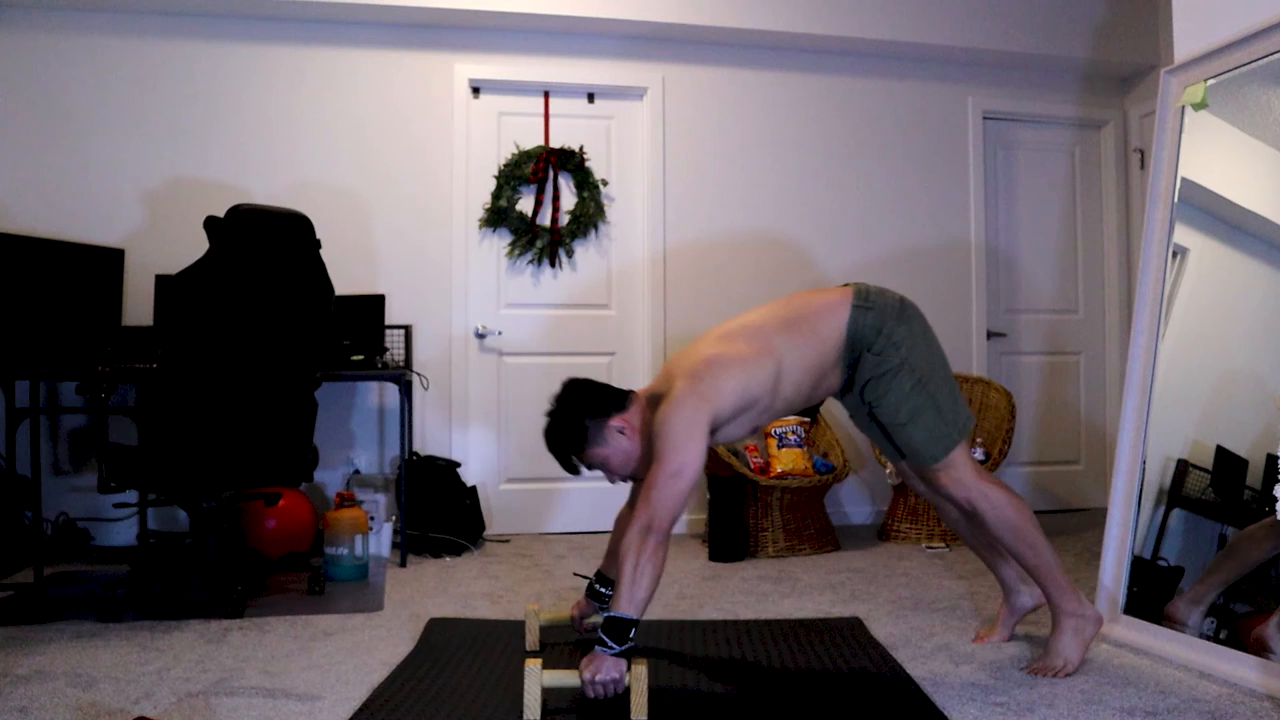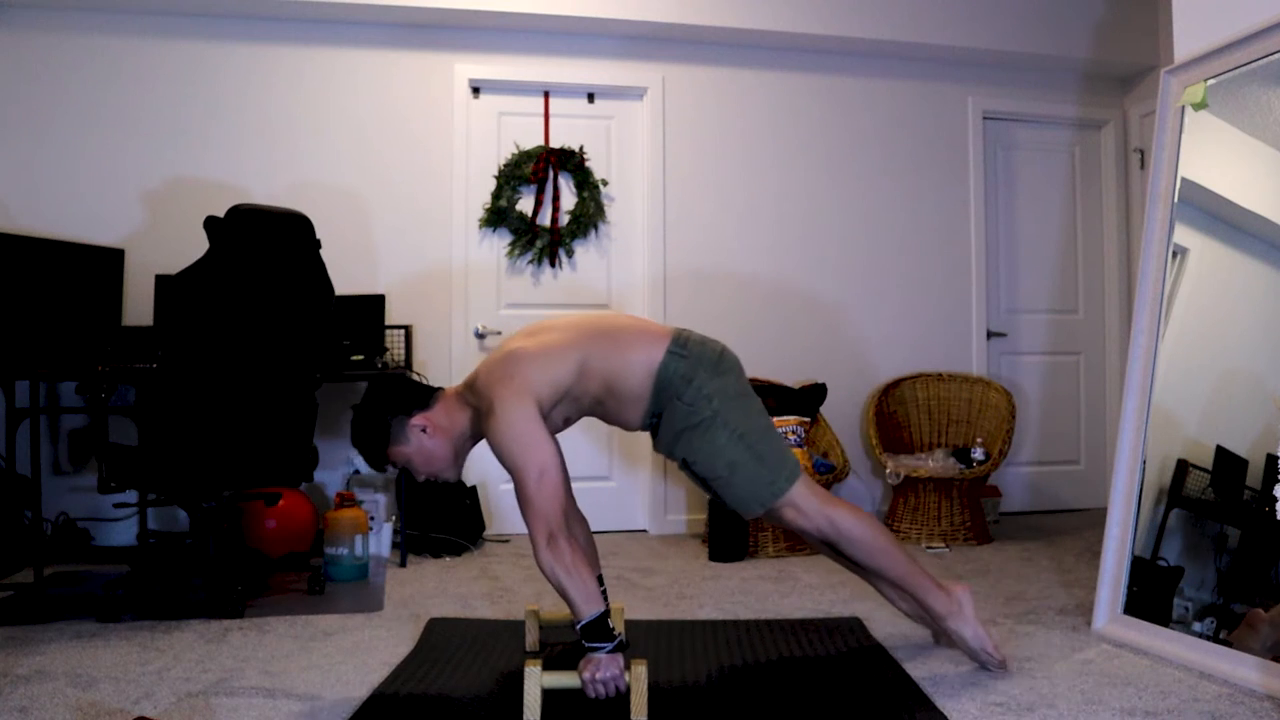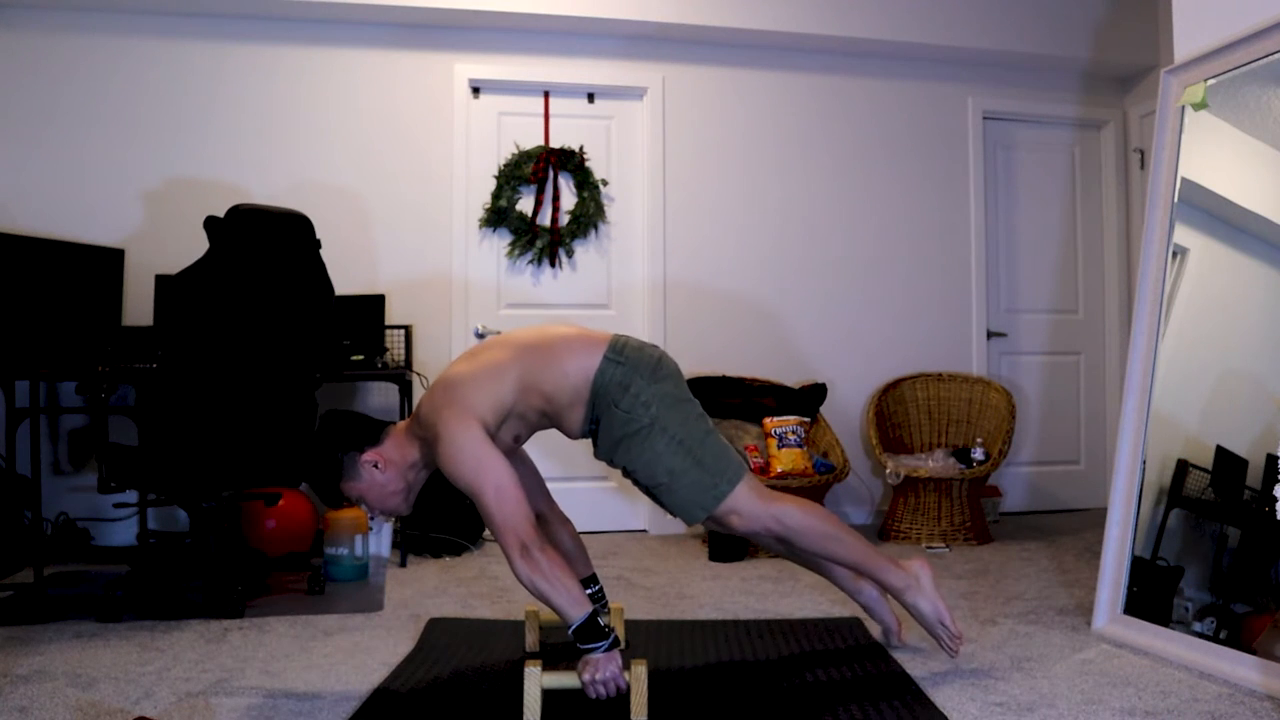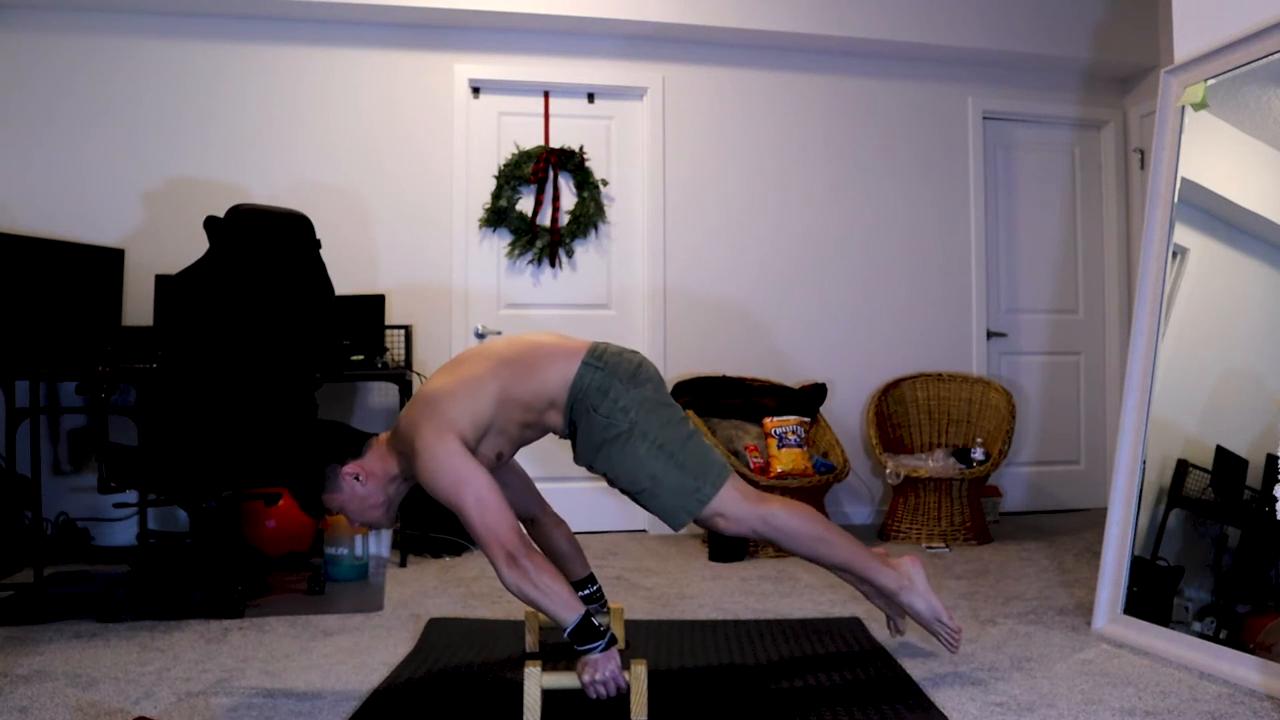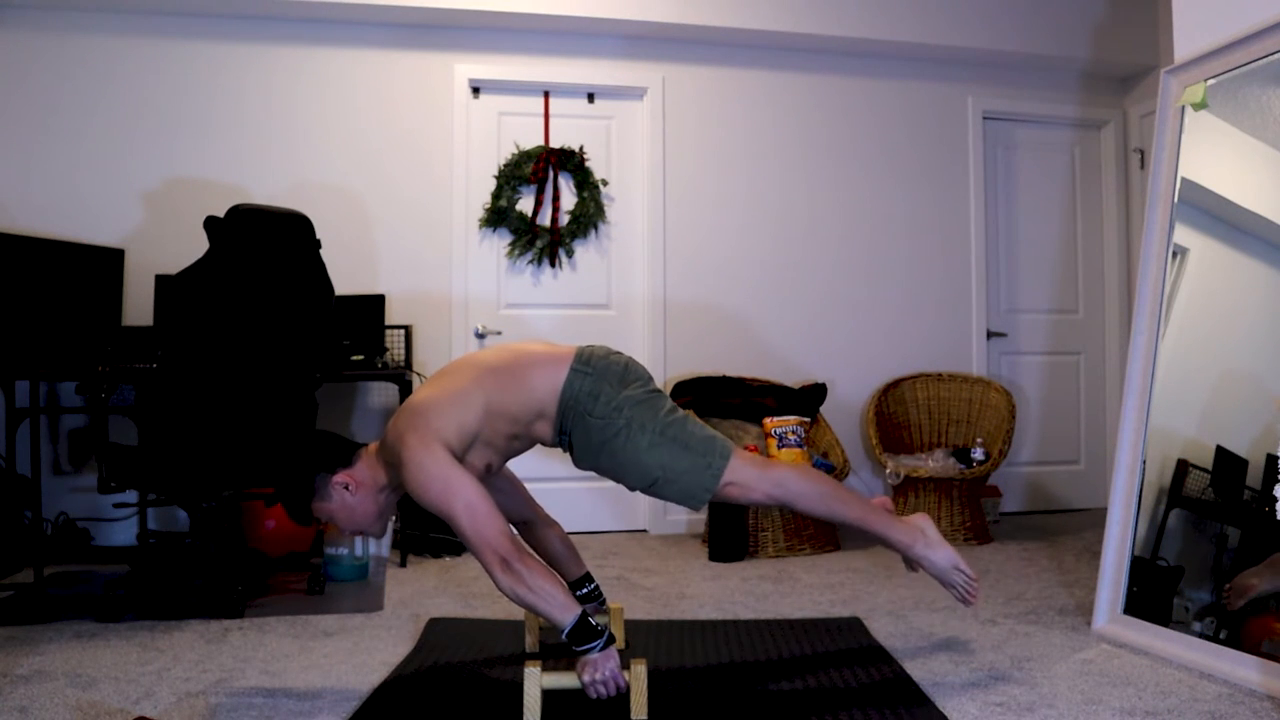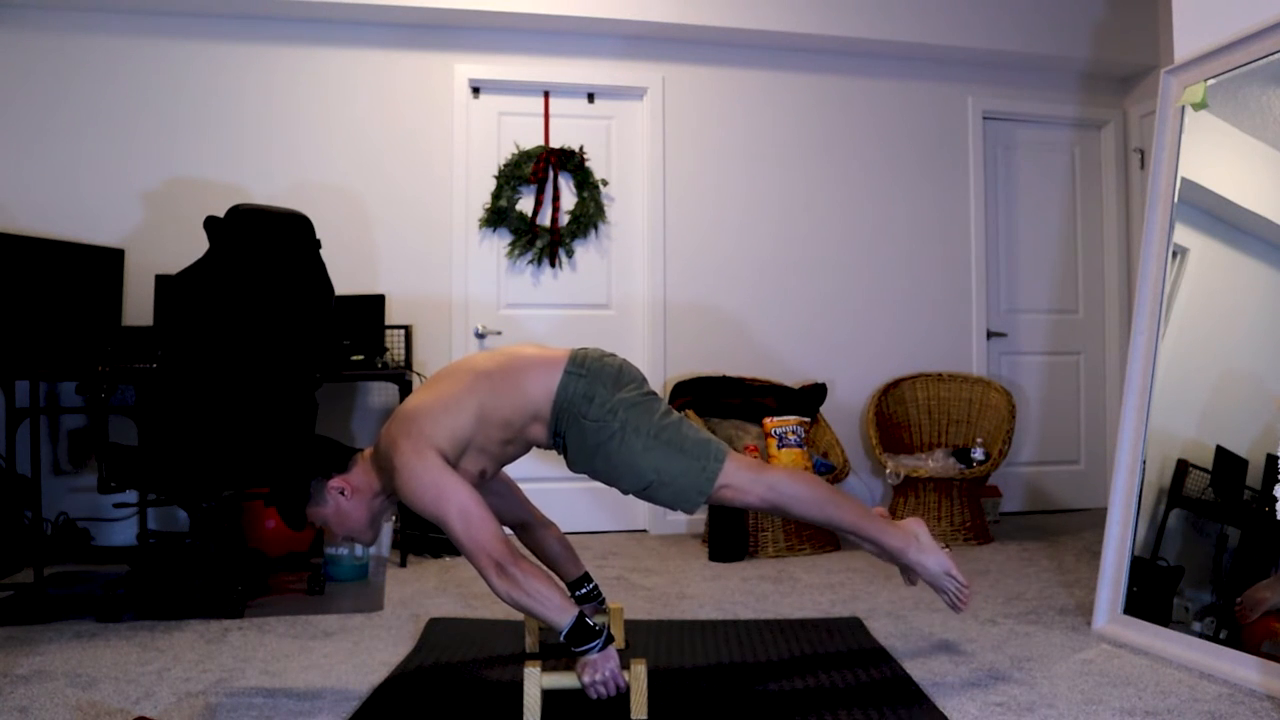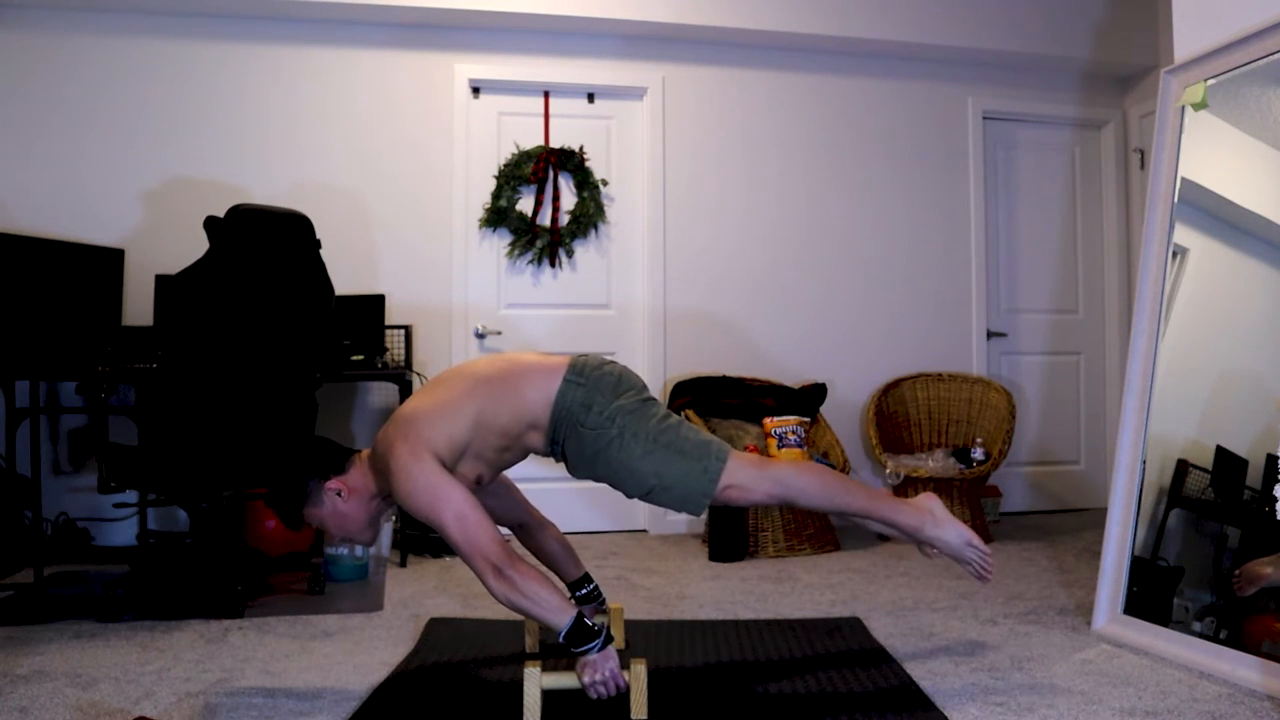
dt=0.7s
person 1, frame 1
left shoulder: (682, 410)
right shoulder: (660, 403)
left elbow: (649, 534)
right elbow: (637, 515)
left wrist: (614, 642)
right wrist: (599, 595)
left hip: (877, 333)
right hip: (854, 345)
left knee: (958, 481)
right knee: (928, 481)
left ankle: (1072, 607)
right ankle: (1018, 588)
person 1, frame 2
left shoulder: (502, 409)
right shoulder: (496, 392)
left elbow: (549, 536)
right elbow: (563, 513)
left wrist: (601, 641)
right wrist: (595, 601)
left hip: (687, 385)
right hip: (686, 378)
left knee: (804, 509)
right knee: (796, 510)
left ankle: (943, 603)
right ankle: (920, 601)
person 1, frame 3
left shoulder: (448, 436)
right shoulder: (460, 423)
left elbow: (525, 548)
right elbow: (544, 516)
left wrist: (594, 640)
right wrist: (593, 603)
left hip: (625, 390)
right hip: (623, 385)
left knee: (748, 510)
right knee: (733, 510)
left ankle: (899, 578)
right ankle: (860, 584)
person 1, frame 4
left shoulder: (427, 449)
right shoulder: (446, 434)
left elbow: (512, 557)
right elbow: (536, 517)
left wrist: (591, 642)
right wrist: (590, 602)
left hip: (604, 397)
right hip: (604, 388)
left knee: (735, 511)
right knee: (726, 508)
left ankle: (891, 577)
right ankle: (864, 565)
person 1, frame 5
left shoulder: (413, 458)
right shoulder: (429, 441)
left elbow: (505, 560)
right elbow: (527, 518)
left wrist: (588, 640)
right wrist: (587, 599)
left hip: (594, 400)
right hip: (592, 390)
left knee: (748, 481)
right knee: (740, 479)
left ankle: (906, 534)
right ankle: (874, 514)
person 1, frame 6
left shoulder: (406, 464)
right shoulder: (434, 450)
left elbow: (498, 564)
right elbow: (522, 518)
left wrist: (587, 639)
right wrist: (586, 596)
left hip: (587, 401)
right hip: (586, 395)
left knee: (742, 483)
right knee: (737, 479)
left ankle: (897, 537)
right ankle: (876, 530)
person 1, frame 7
left shoulder: (402, 465)
right shoulder: (426, 450)
left elbow: (496, 566)
right elbow: (519, 517)
left wrist: (585, 640)
right wrist: (585, 597)
left hip: (586, 408)
right hip: (584, 399)
left knee: (748, 483)
right knee: (741, 476)
left ankle: (913, 517)
right ankle: (893, 513)
